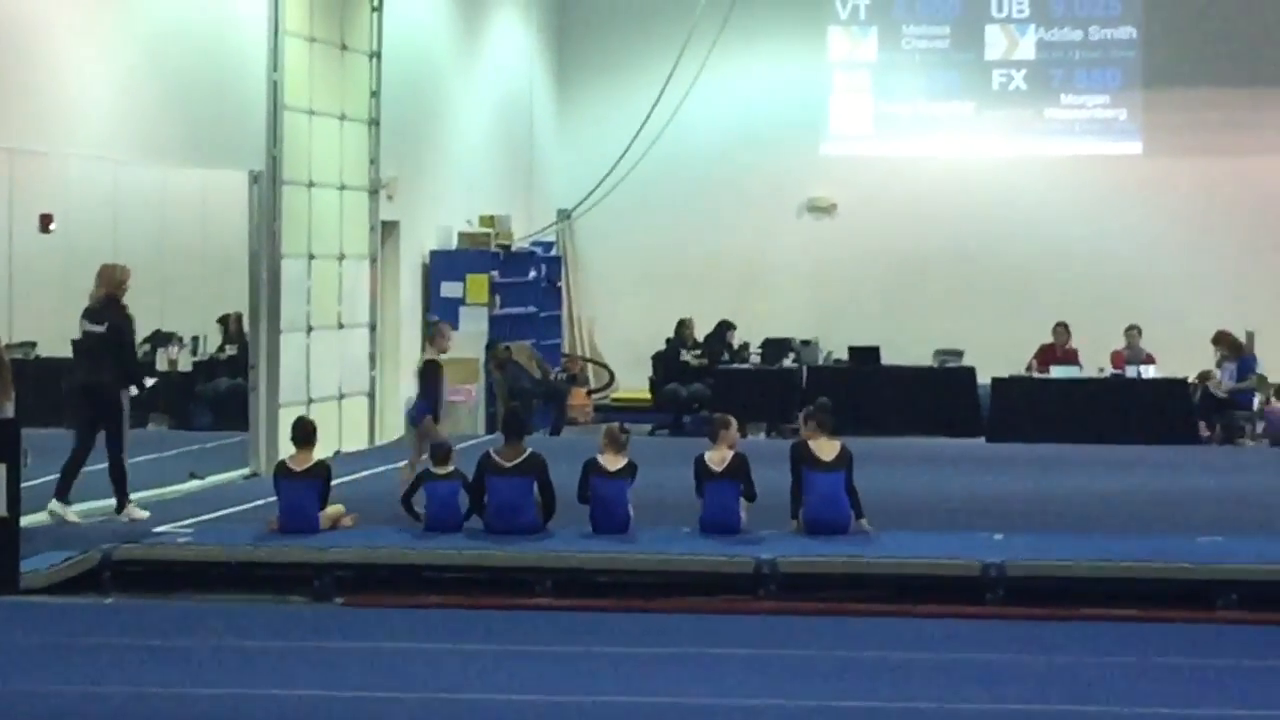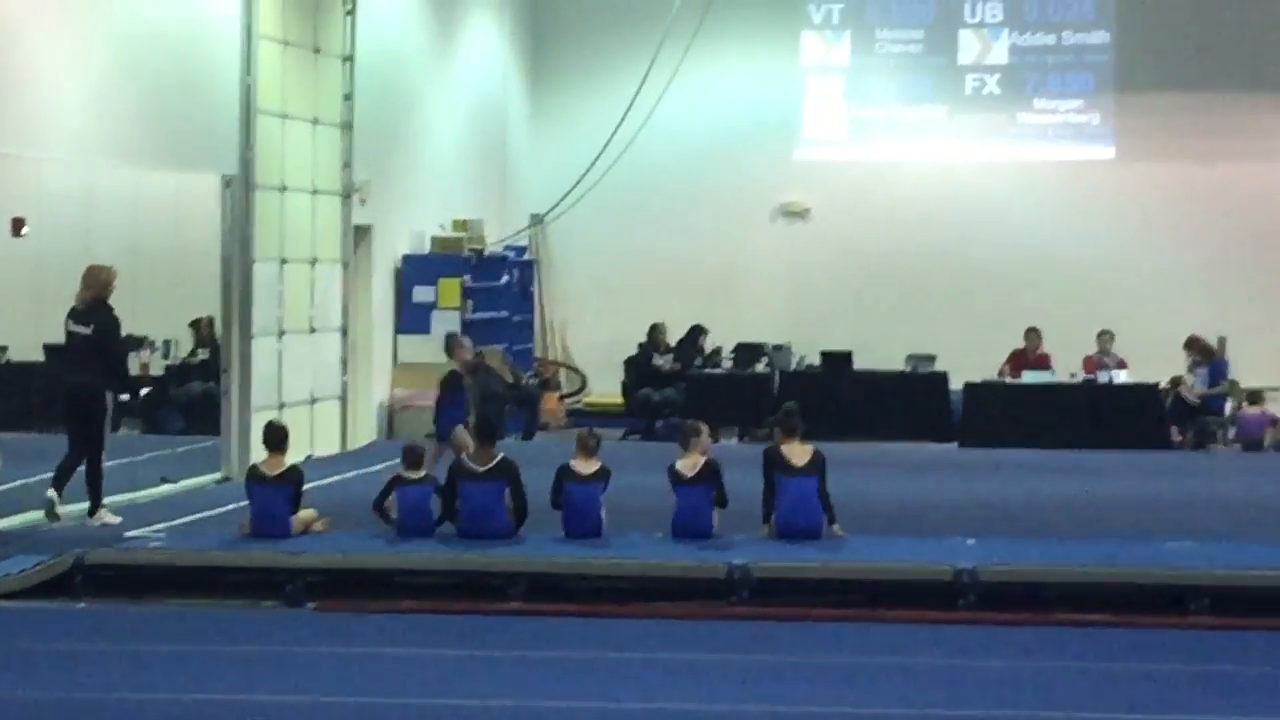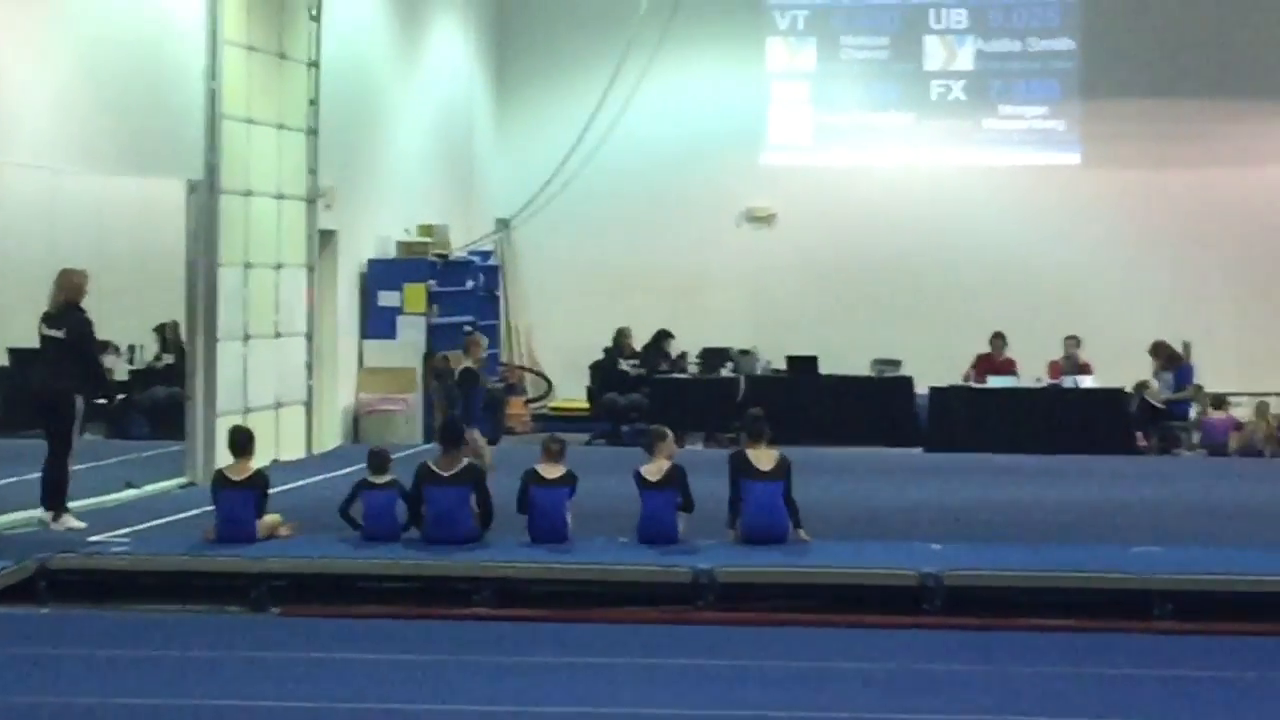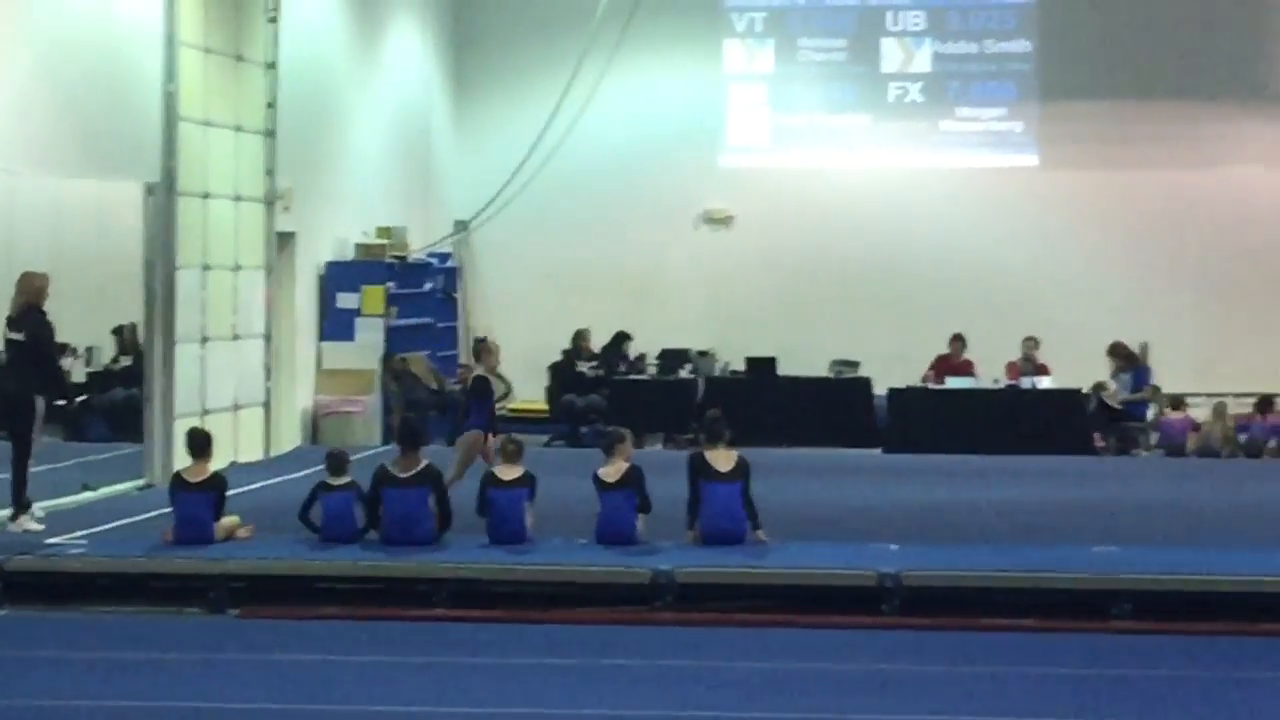
dt=0.2s
person 1, frame 1
left shoulder: (88, 313)
right shoulder: (121, 316)
left elbow: (85, 348)
right elbow: (128, 356)
right wrist: (140, 383)
left hip: (84, 385)
right hip: (110, 389)
left knee: (82, 447)
right knee: (116, 449)
left ankle: (60, 499)
right ankle: (123, 506)
person 1, frame 2
left shoulder: (73, 313)
right shoulder: (107, 318)
left elbow: (72, 349)
right elbow: (116, 358)
right wrist: (129, 388)
left hip: (72, 387)
right hip: (96, 390)
left knee: (76, 448)
right knee: (95, 451)
left ankle: (54, 491)
right ankle: (96, 510)
person 1, frame 3
left shoulder: (47, 317)
right shoulder: (79, 321)
left elbow: (47, 353)
right elbow: (92, 361)
right wrist: (105, 391)
left hip: (45, 389)
right hip: (68, 393)
left knee: (53, 450)
right knee: (63, 453)
left ankle: (50, 507)
right ankle: (59, 514)
person 1, frame 4
right shoulder: (39, 324)
right elbow: (50, 364)
right wrist: (64, 393)
right hip: (29, 394)
right knee: (23, 453)
left ankle: (23, 506)
